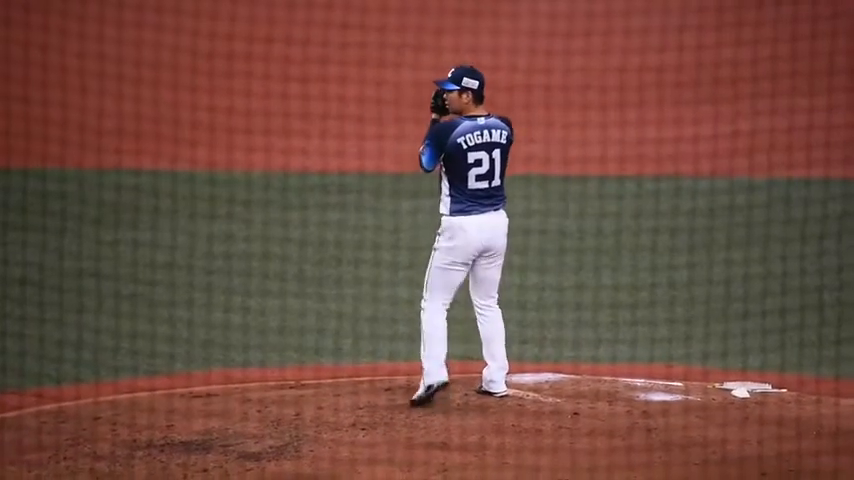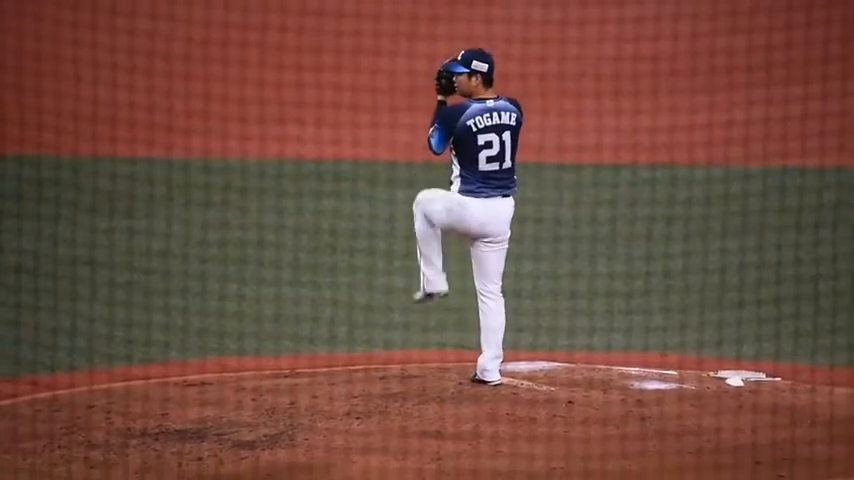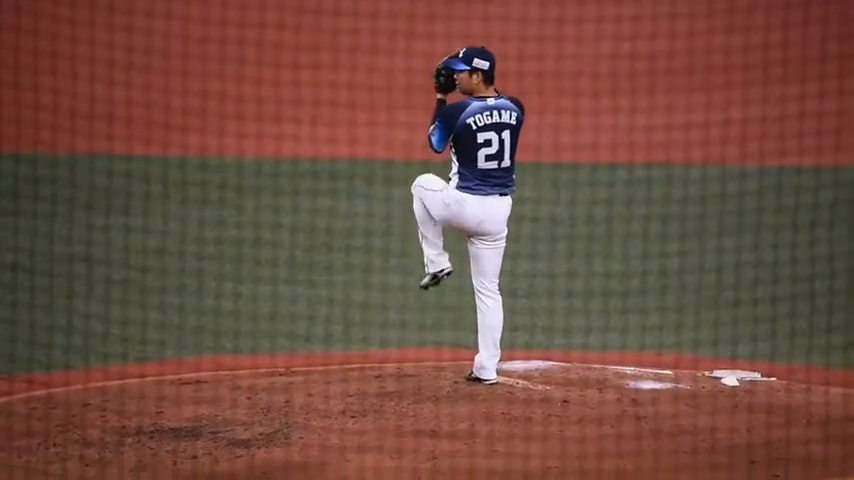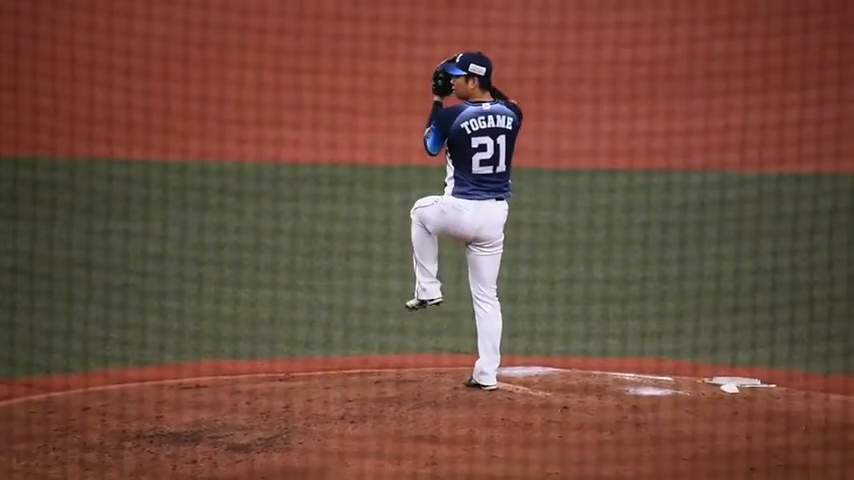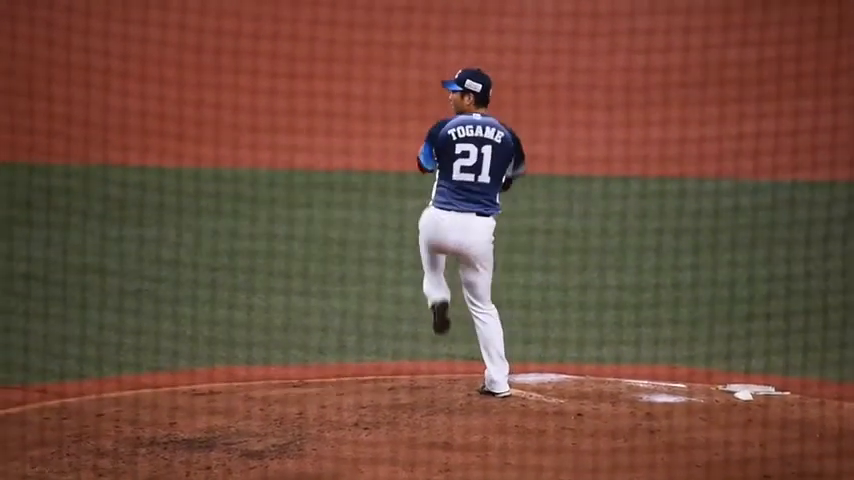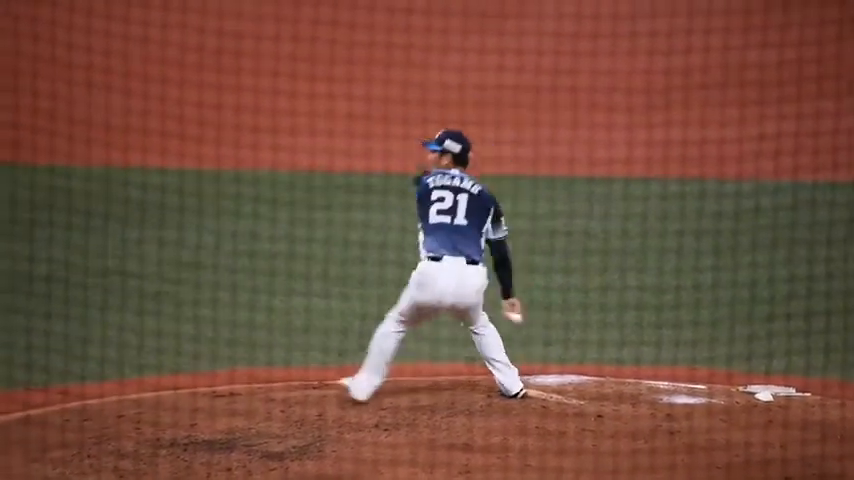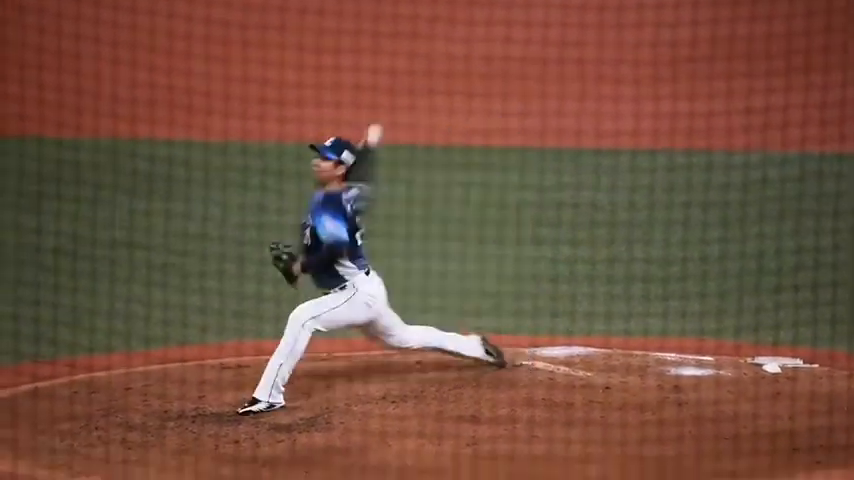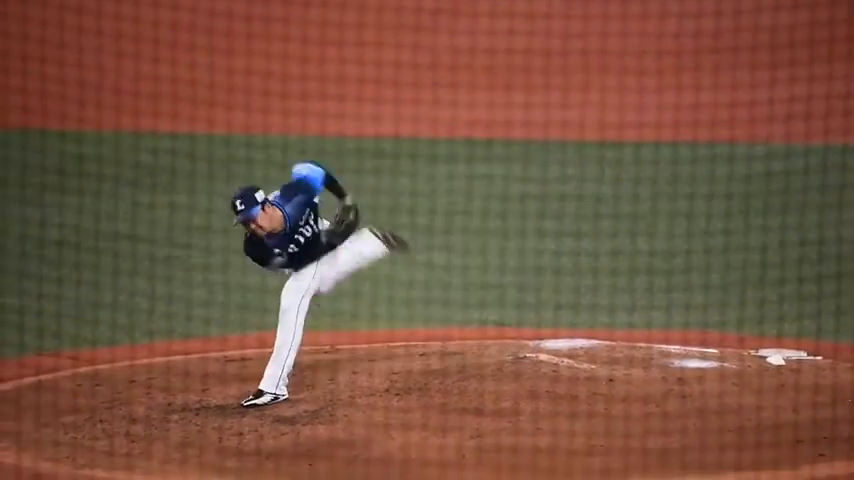
dt=0.3s
person 1, frame 1
left shoulder: (446, 131)
right shoulder: (504, 127)
left elbow: (426, 163)
left wrist: (435, 119)
left hip: (460, 228)
right hip: (496, 225)
left knee: (434, 304)
right knee: (487, 304)
left ankle: (433, 374)
right ankle: (496, 381)
person 1, frame 2
left shoulder: (456, 113)
right shoulder: (514, 110)
left elbow: (435, 146)
left wrist: (441, 99)
right wrist: (453, 100)
left hip: (465, 207)
right hip: (502, 210)
left knee: (424, 201)
right knee: (491, 292)
left ankle: (434, 281)
right ankle: (490, 369)
person 1, frame 3
left shoulder: (456, 111)
right shoulder: (515, 109)
left elbow: (436, 145)
left wrist: (440, 97)
right wrist: (474, 86)
left hip: (463, 204)
right hip: (498, 210)
left knee: (423, 186)
right knee: (488, 290)
left ankle: (437, 264)
right ankle: (487, 368)
person 1, frame 4
left shoulder: (452, 116)
right shoulder: (512, 115)
left elbow: (431, 147)
left wrist: (437, 99)
right wrist: (486, 84)
left hip: (459, 211)
right hip: (495, 215)
left knee: (421, 211)
right knee: (486, 296)
left ankle: (428, 289)
right ankle: (487, 374)
person 1, frame 5
left shoulder: (443, 129)
right shoulder: (507, 136)
left elbow: (425, 165)
right elbow: (517, 171)
left hip: (442, 222)
right hip: (479, 230)
left knee: (429, 217)
right knee: (482, 306)
left ankle: (438, 296)
right ankle: (498, 380)
person 1, frame 6
left shoulder: (426, 182)
right shoulder: (485, 197)
right elbow: (500, 250)
right wrist: (508, 295)
left hip: (432, 275)
right hip: (471, 279)
left knee: (395, 324)
right knee: (480, 326)
left ankle: (364, 385)
right ankle: (511, 385)
person 1, frame 7
left shoulder: (326, 203)
right shoulder: (343, 195)
left elbow: (332, 250)
left wrist: (300, 265)
left hip: (357, 294)
right hip: (362, 293)
right knee: (402, 337)
left ankle: (268, 394)
right ankle: (476, 346)
person 1, frame 8
left shoulder: (301, 190)
right shoulder: (256, 246)
left elbow: (312, 170)
right elbow: (288, 264)
left wrist: (345, 200)
left hip: (325, 249)
right hip: (301, 261)
left knee: (291, 306)
left ankle: (273, 387)
right ankle: (377, 240)
